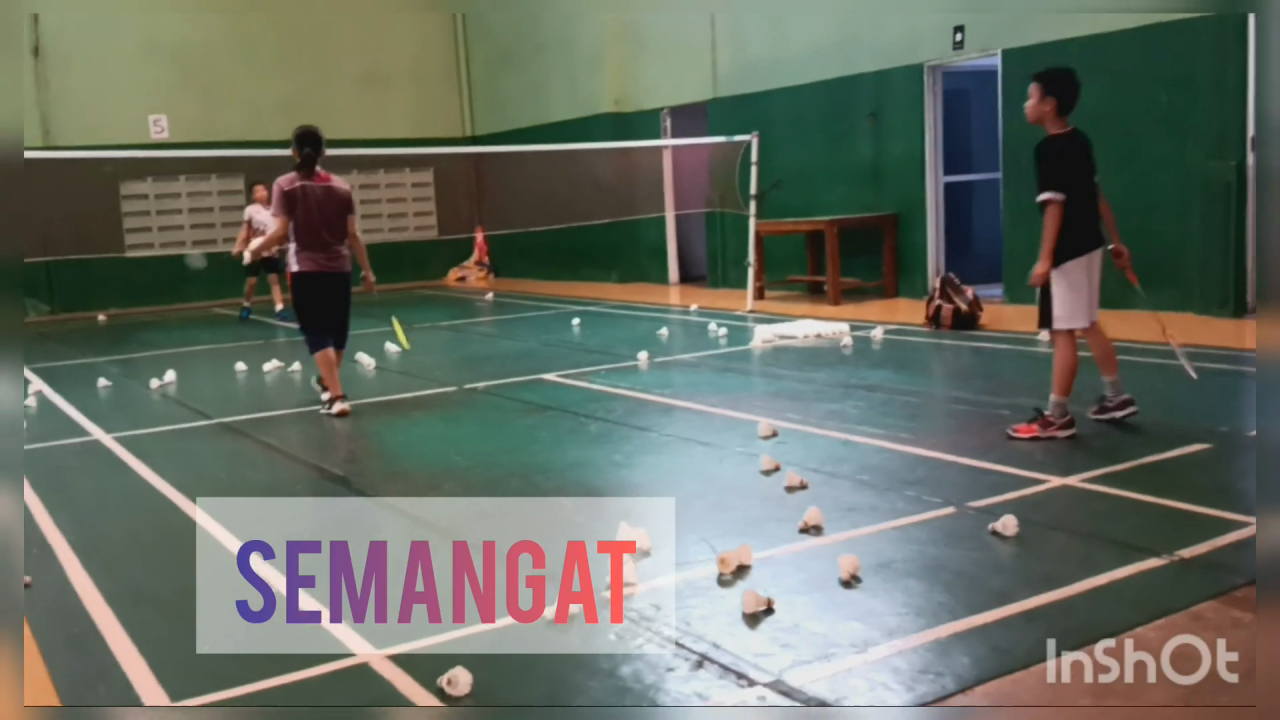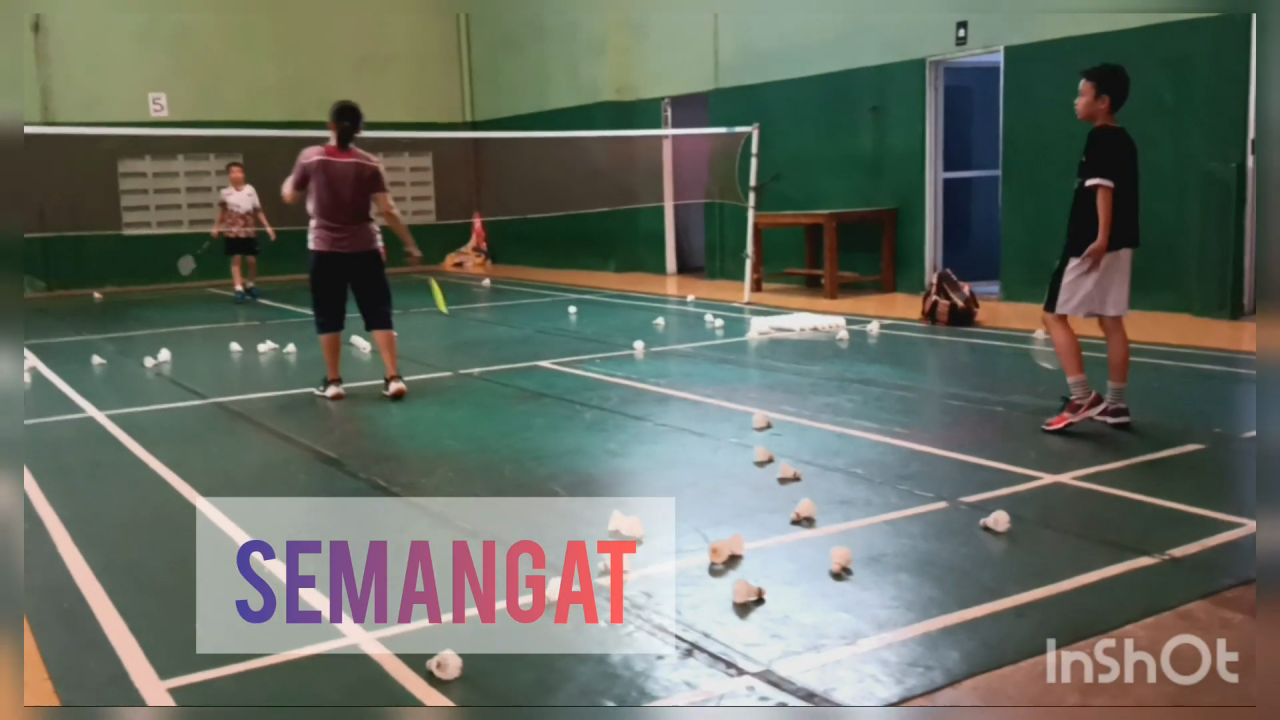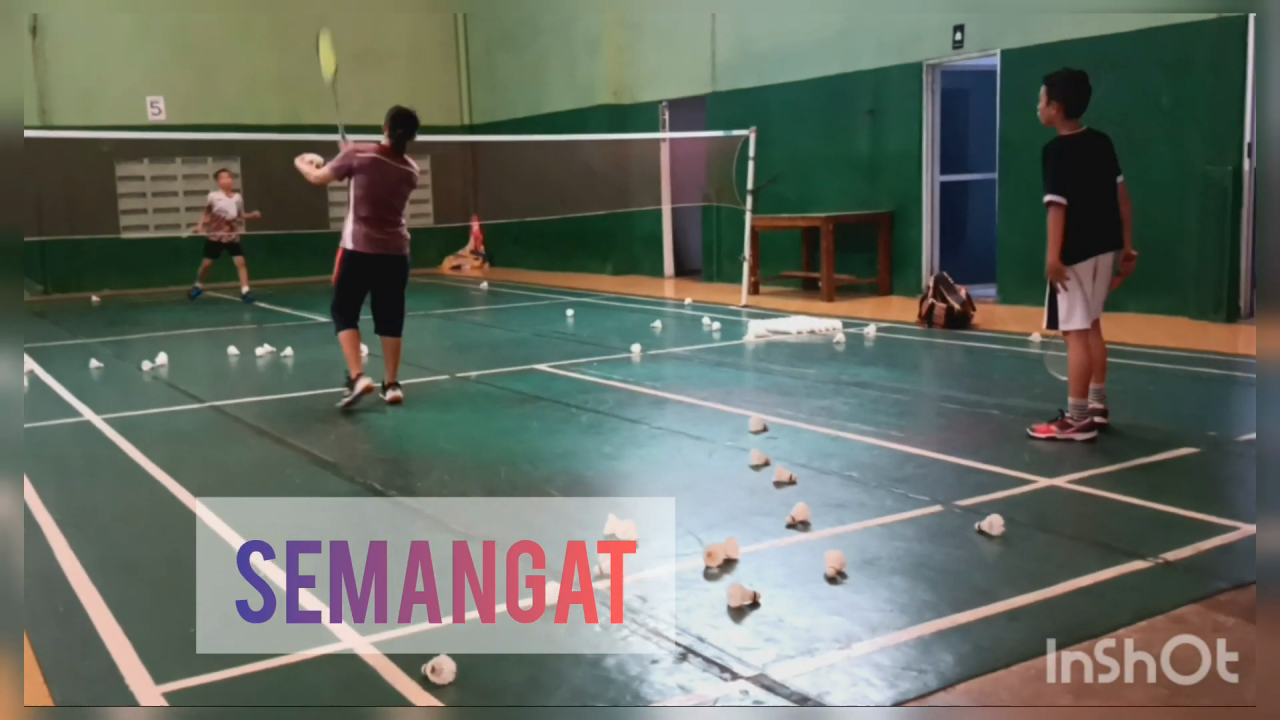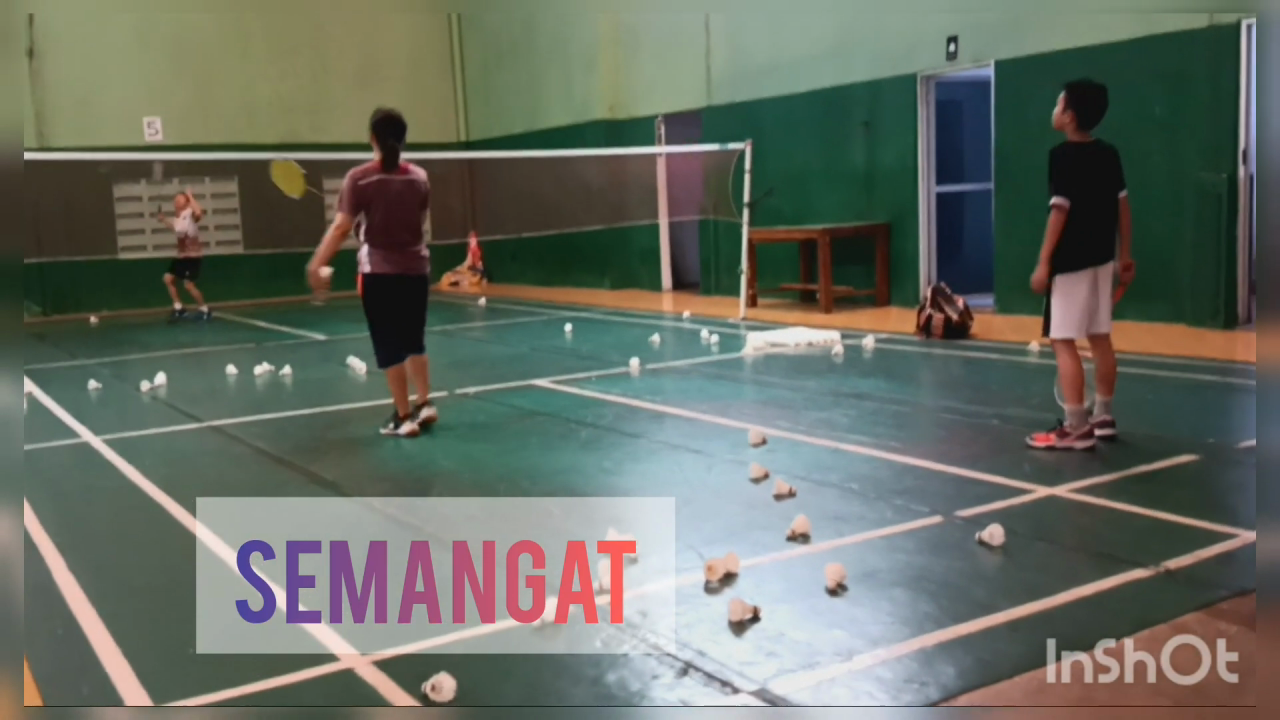
dt=0.7s
person 1, frame 1
left shoulder: (1048, 149)
right shoulder: (1080, 142)
left elbow: (1055, 204)
right elbow: (1096, 195)
left wrist: (1045, 258)
right wrist: (1116, 241)
left hip: (1068, 257)
right hip: (1090, 245)
left knee: (1063, 332)
right knee: (1088, 324)
left ankle: (1057, 417)
right ankle: (1117, 397)
person 1, frame 2
left shoulder: (1100, 138)
right shoulder: (1124, 141)
left elbow: (1103, 190)
left wrist: (1101, 238)
left hip: (1091, 246)
right hip: (1120, 246)
left knee: (1054, 316)
right knee: (1112, 323)
left ankle: (1082, 397)
right ankle: (1115, 404)
person 1, frame 3
left shoulder: (1057, 150)
right shoulder: (1102, 142)
left elbow: (1057, 207)
right elbow: (1122, 196)
left wrist: (1053, 257)
right wrist: (1127, 244)
left hip: (1075, 254)
right hip: (1104, 248)
left knee: (1075, 333)
right knee: (1090, 328)
left ankle: (1077, 419)
right ankle: (1097, 405)
person 1, frame 4
left shoulder: (1063, 154)
right shoulder: (1109, 154)
left elbow: (1060, 210)
right elbow: (1122, 207)
left wrist: (1043, 262)
right wrist: (1124, 255)
left hip: (1072, 262)
right hip: (1101, 258)
left knee: (1064, 342)
right knee: (1099, 338)
left ankle: (1076, 427)
right ankle: (1103, 417)
person 2, frame 1
left shoulder: (285, 185)
right shoulder: (340, 186)
left elbow: (281, 233)
right elbow: (352, 234)
left wrist: (257, 248)
right wrist: (367, 270)
left hip: (305, 269)
right hip: (339, 269)
left knee: (317, 333)
right knee: (337, 331)
left ankle: (336, 398)
right ankle: (329, 384)
person 2, frame 2
left shoulder: (310, 157)
right shoulder: (370, 164)
left elbow: (290, 194)
right elbow: (387, 210)
left wrist: (288, 185)
right wrist: (410, 244)
left hip: (325, 249)
right hip: (365, 249)
left knee: (329, 318)
right knee: (378, 313)
left ankle: (332, 382)
right ankle: (393, 378)
person 2, frame 3
left shoulder: (359, 153)
right shoulder: (410, 170)
left elbow: (320, 177)
left wrist: (302, 163)
left hip: (359, 248)
right hip: (396, 251)
left knee: (344, 313)
right knee: (390, 318)
left ankle: (356, 379)
right ankle: (391, 384)
person 2, frame 4
left shoulder: (359, 178)
right shoulder: (419, 177)
left elbow: (341, 227)
left wrist: (317, 264)
left hip: (378, 271)
right hip: (416, 269)
left knee: (389, 344)
right knee: (414, 340)
left ankle: (404, 417)
right ankle: (424, 403)
